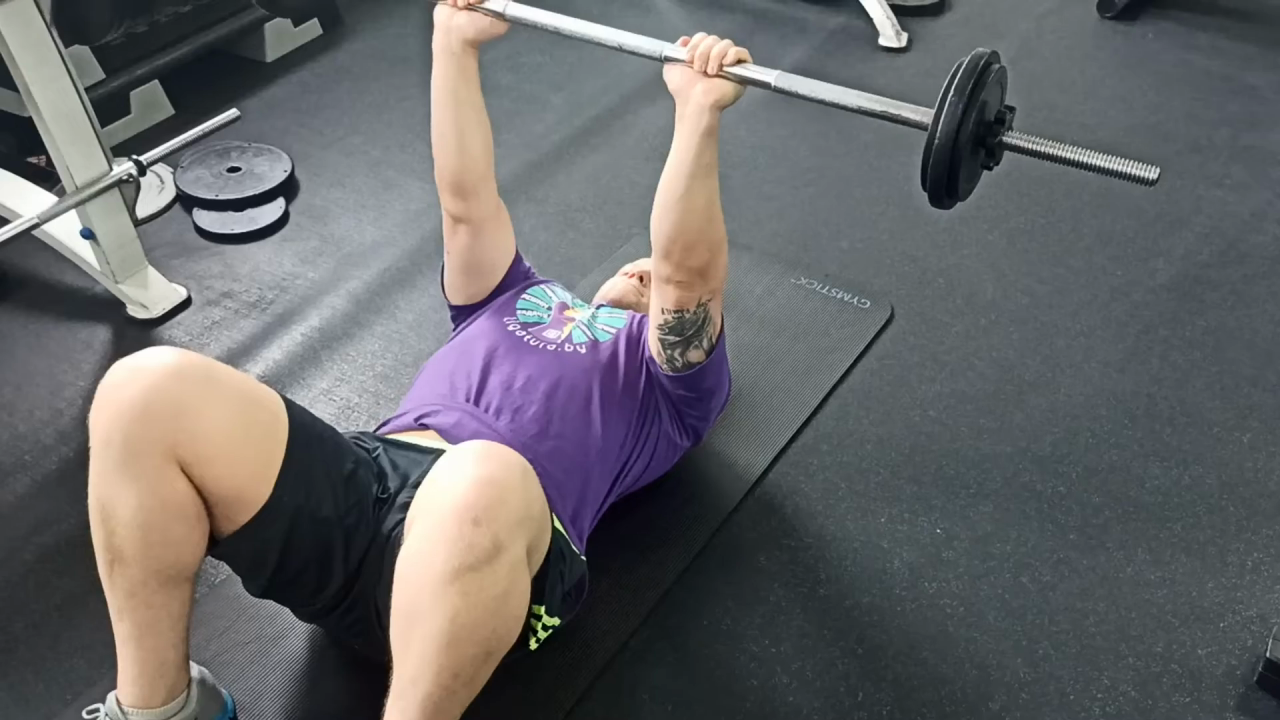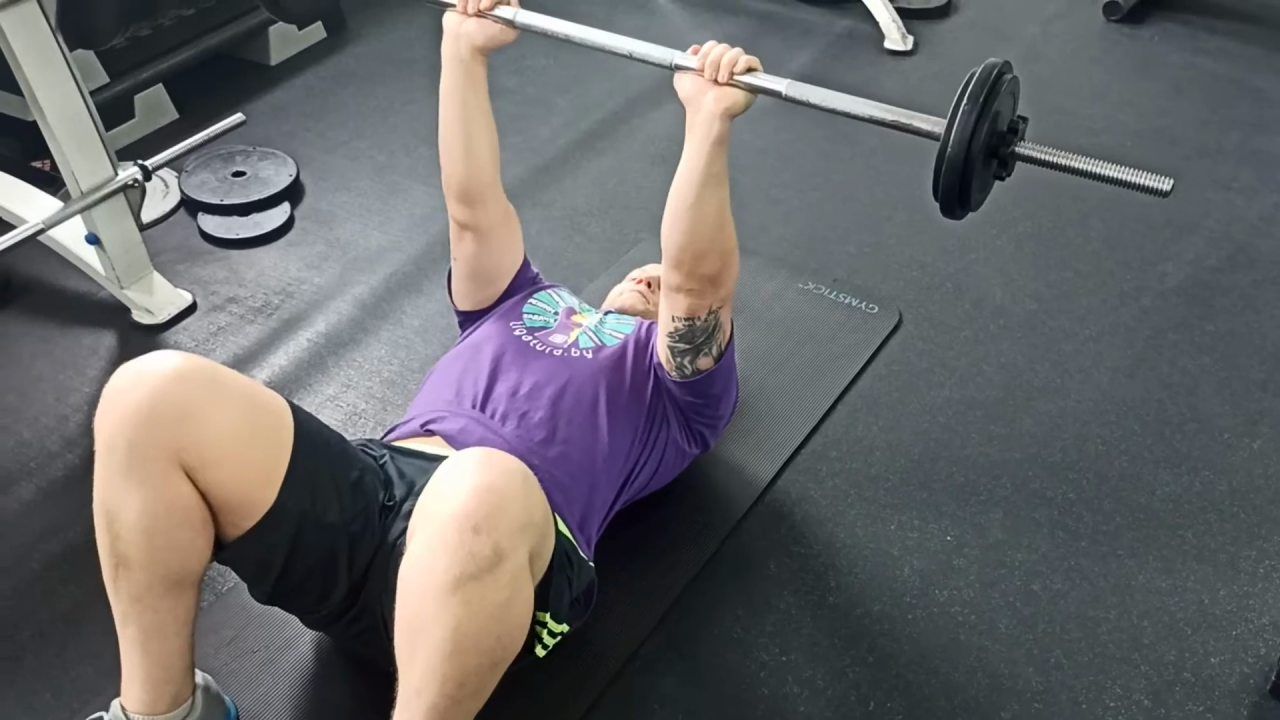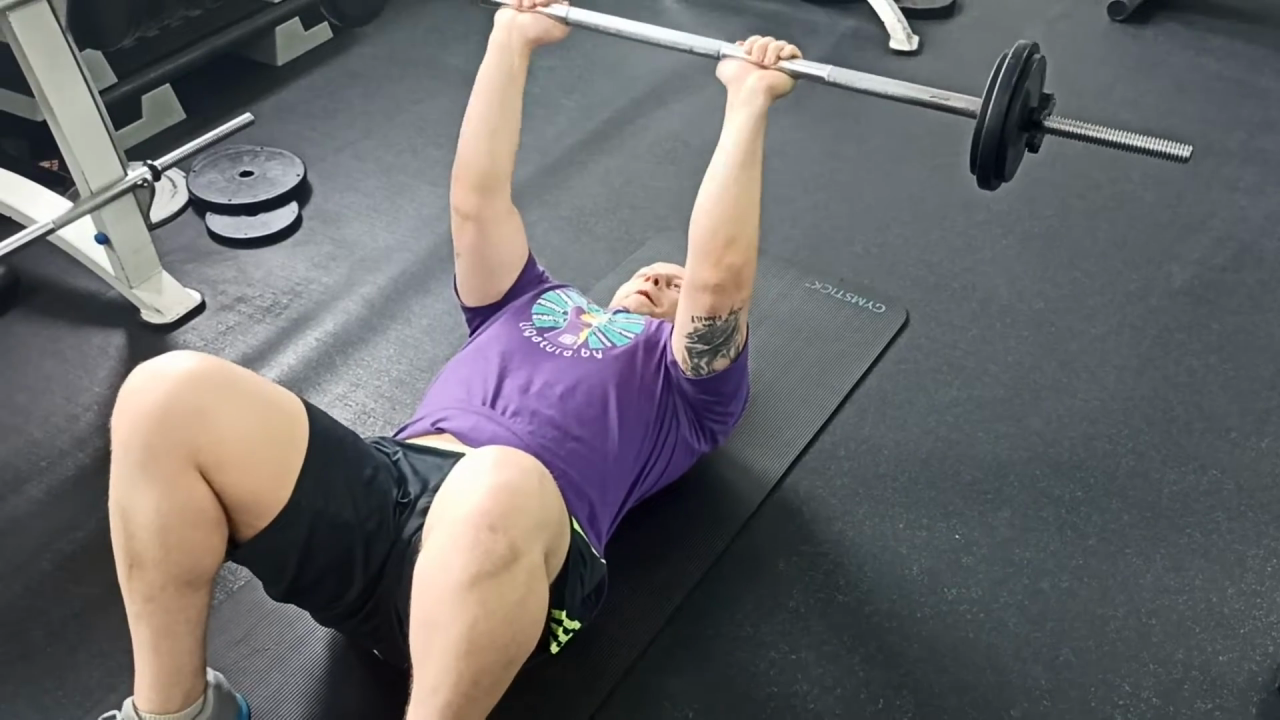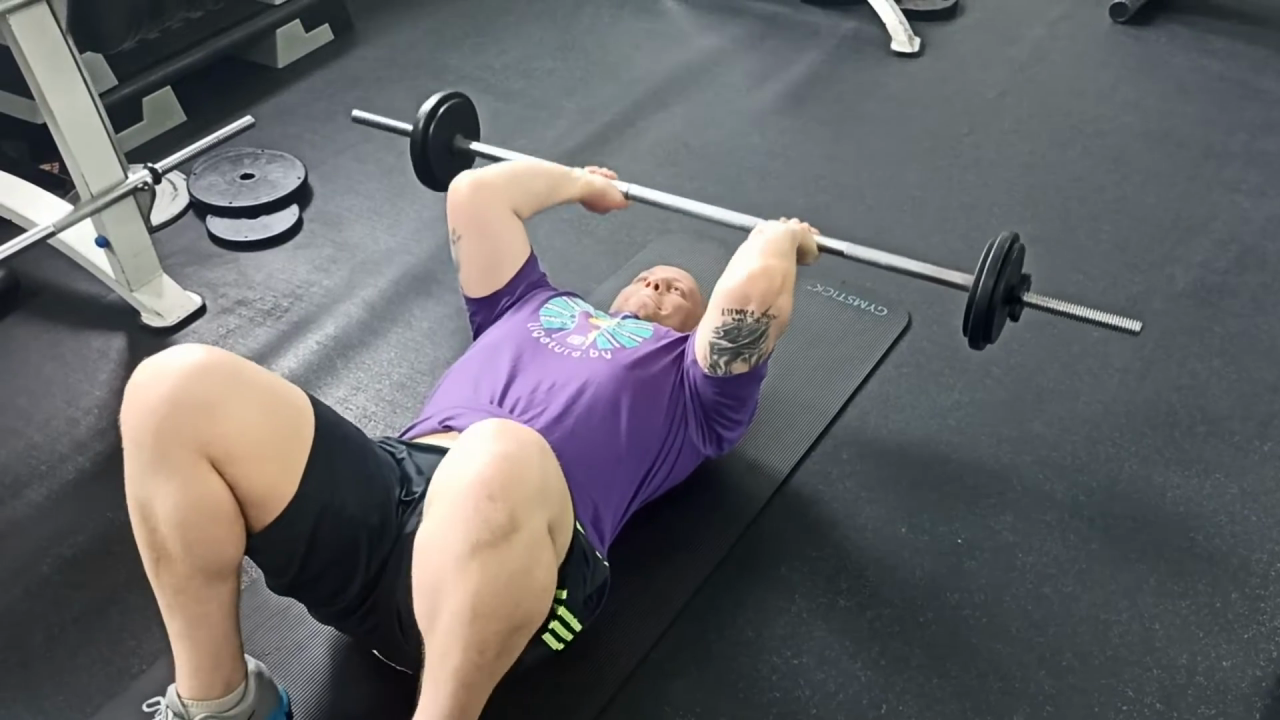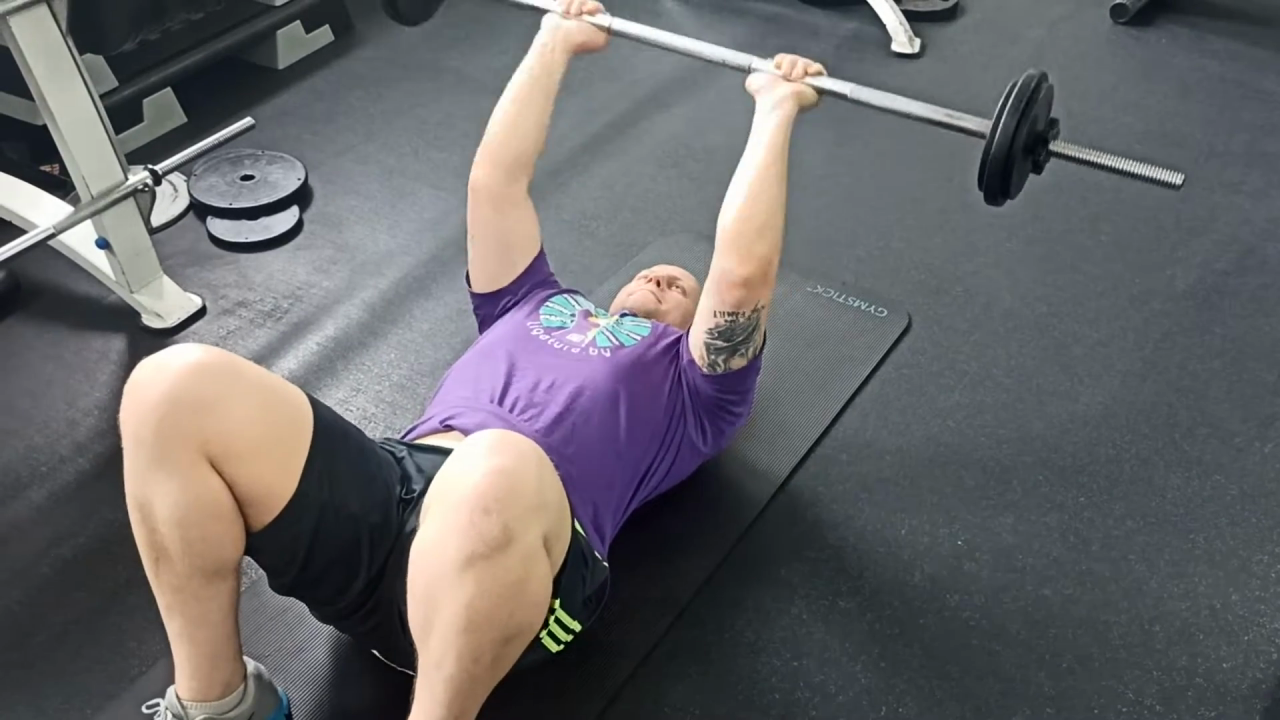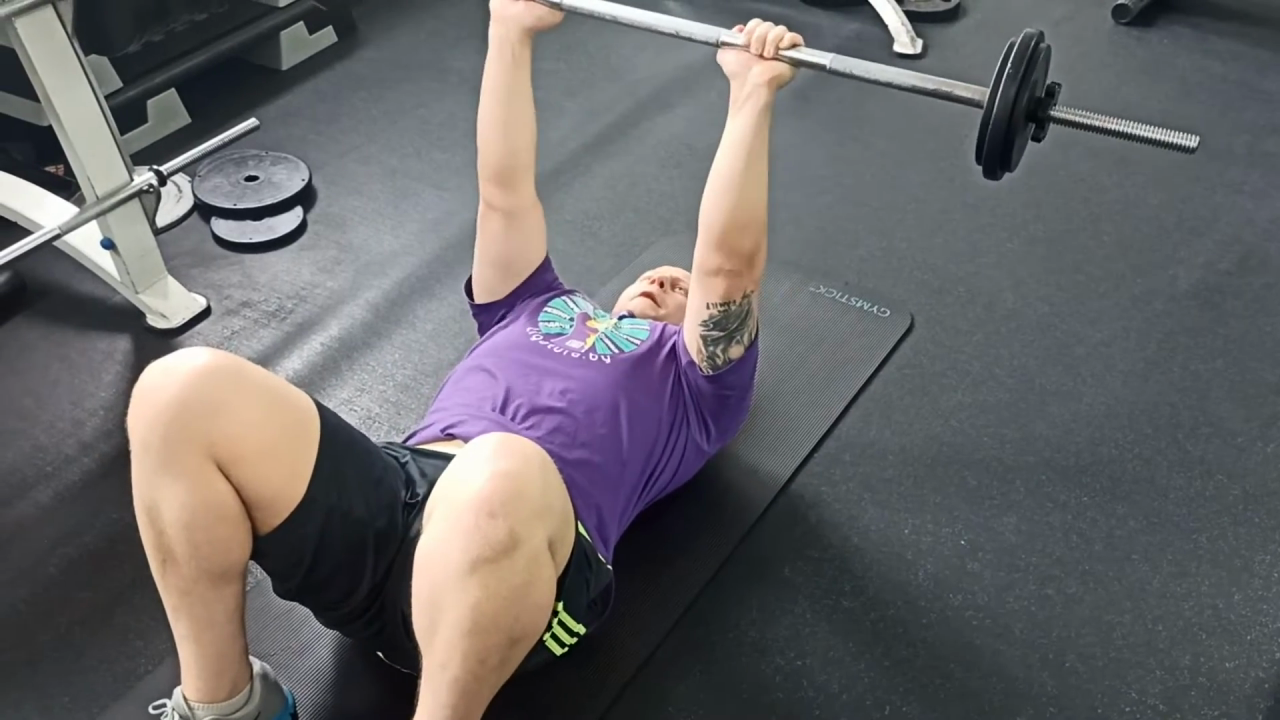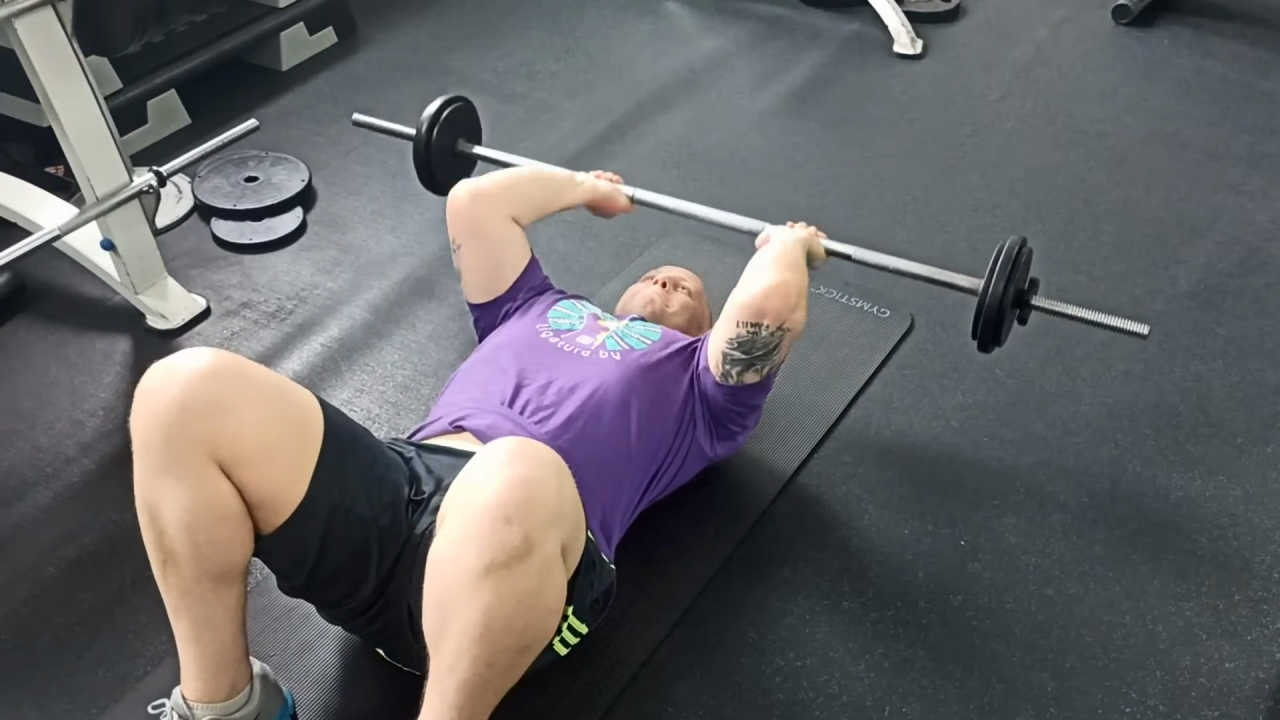
dt=0.7s
person 1, frame 1
left shoulder: (675, 379)
right shoulder: (519, 301)
left elbow: (689, 273)
right elbow: (467, 202)
left wrist: (697, 111)
left hip: (488, 518)
right hip: (365, 478)
left knee: (481, 482)
right knee: (147, 391)
person 1, frame 2
left shoulder: (683, 381)
right shoulder: (526, 304)
left elbow: (700, 281)
right elbow: (474, 207)
left wrist: (709, 119)
left hip: (496, 527)
right hip: (369, 487)
left knee: (478, 494)
right knee: (153, 393)
person 1, frame 3
left shoulder: (689, 381)
right shoulder: (535, 305)
left elbow: (720, 277)
right elbow: (478, 201)
left wrist: (747, 101)
left hip: (506, 523)
right hip: (382, 485)
left knee: (494, 492)
right knee: (166, 395)
person 1, frame 4
left shoulder: (693, 382)
right shoulder: (537, 307)
left elbow: (754, 289)
right elbow: (475, 193)
left wrist: (778, 240)
right wrist: (582, 185)
left hip: (516, 521)
right hip: (386, 487)
left knee: (498, 463)
right knee: (174, 388)
person 1, frame 5
left shoulder: (692, 383)
right shoulder: (538, 306)
left elbow: (742, 271)
right elbow: (494, 184)
left wrist: (776, 110)
left hip: (512, 527)
right hip: (386, 489)
left knee: (494, 478)
right knee: (173, 389)
person 1, frame 6
left shoulder: (693, 381)
right shoulder: (537, 310)
left elbow: (729, 263)
right elbow: (506, 194)
left wrist: (752, 94)
left hip: (513, 532)
right hip: (389, 493)
left knee: (498, 478)
right knee: (181, 390)
person 1, frame 7
left shoulder: (699, 380)
right shoulder: (543, 311)
left elbow: (769, 303)
right elbow: (472, 205)
left wrist: (787, 245)
right wrist: (584, 187)
left hip: (524, 514)
right hip: (401, 486)
left knee: (513, 479)
right knee: (183, 389)
